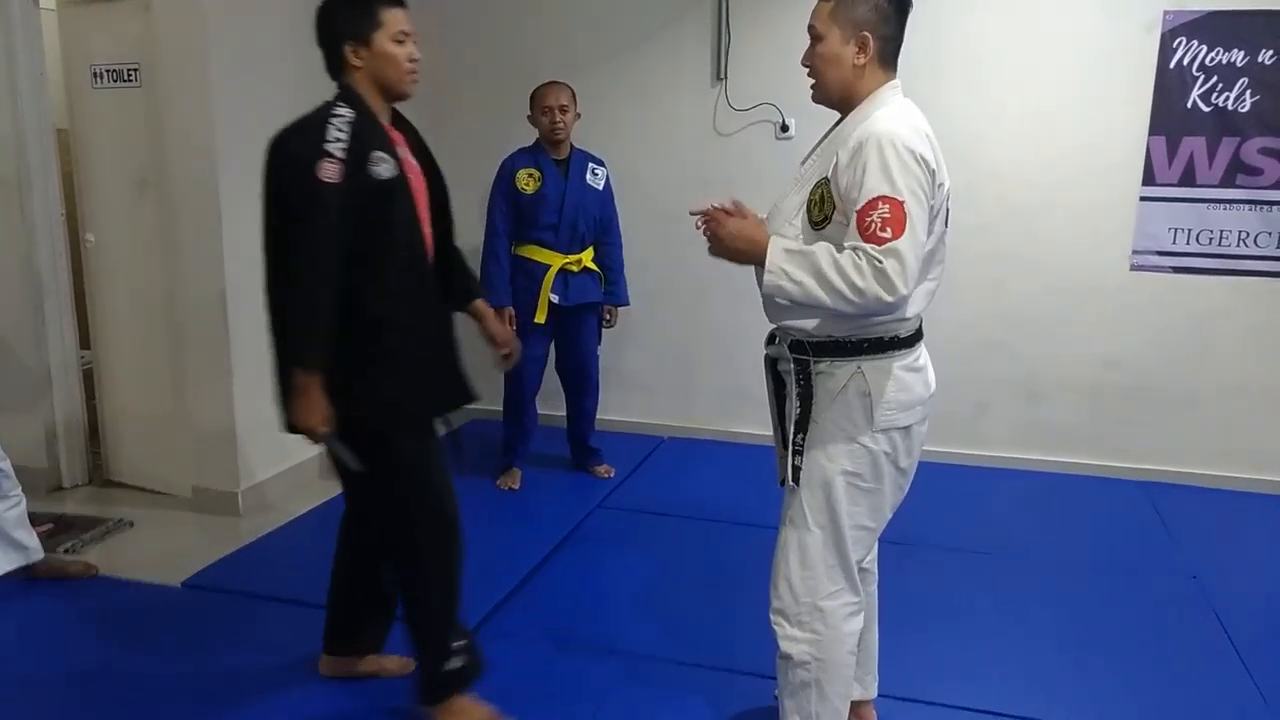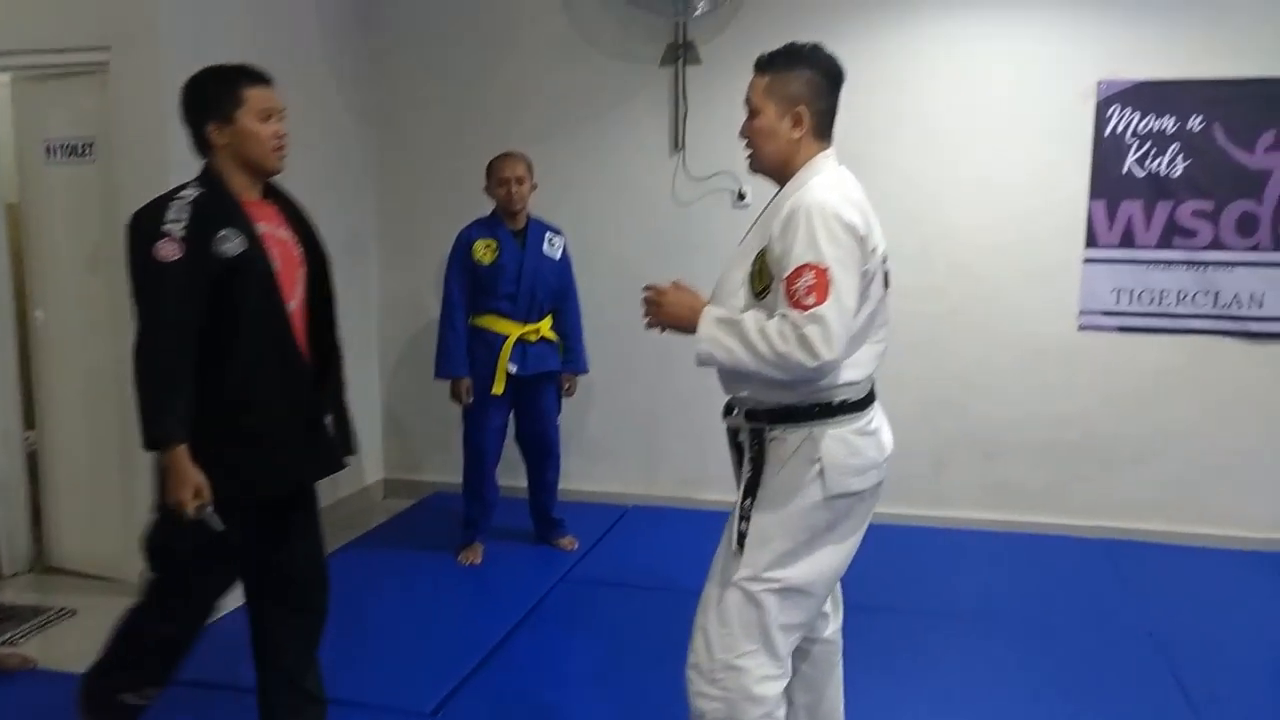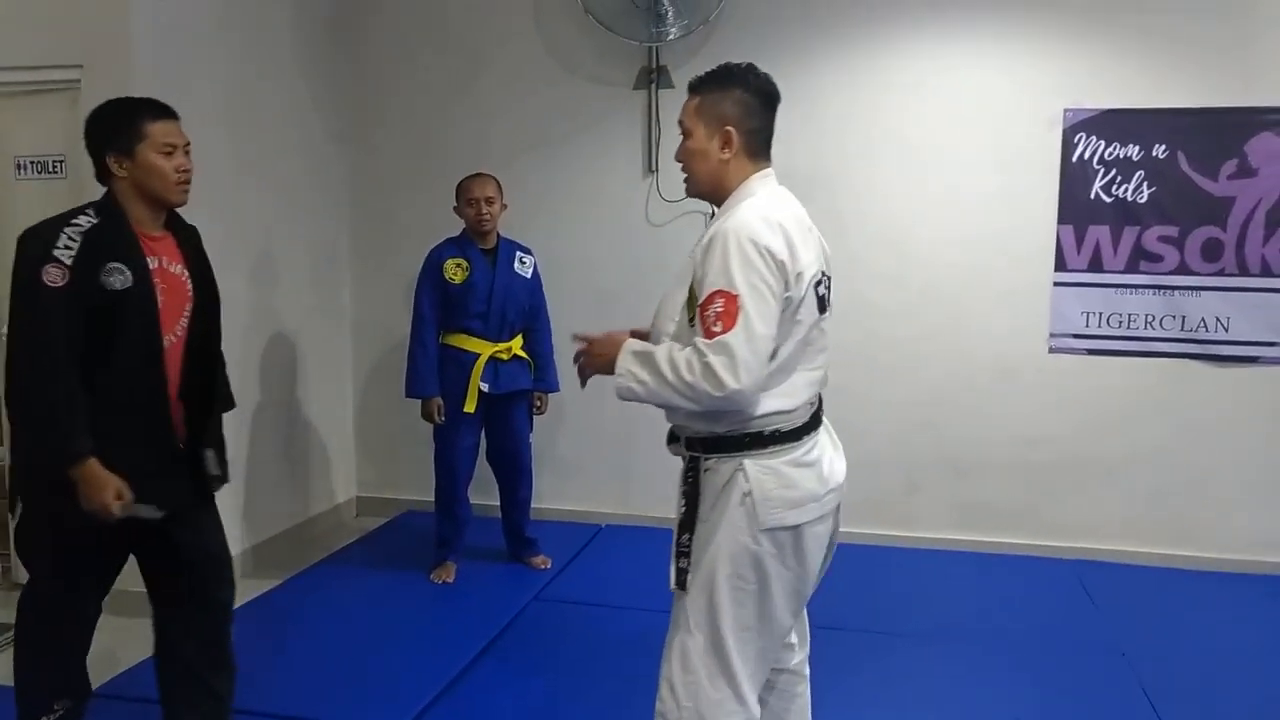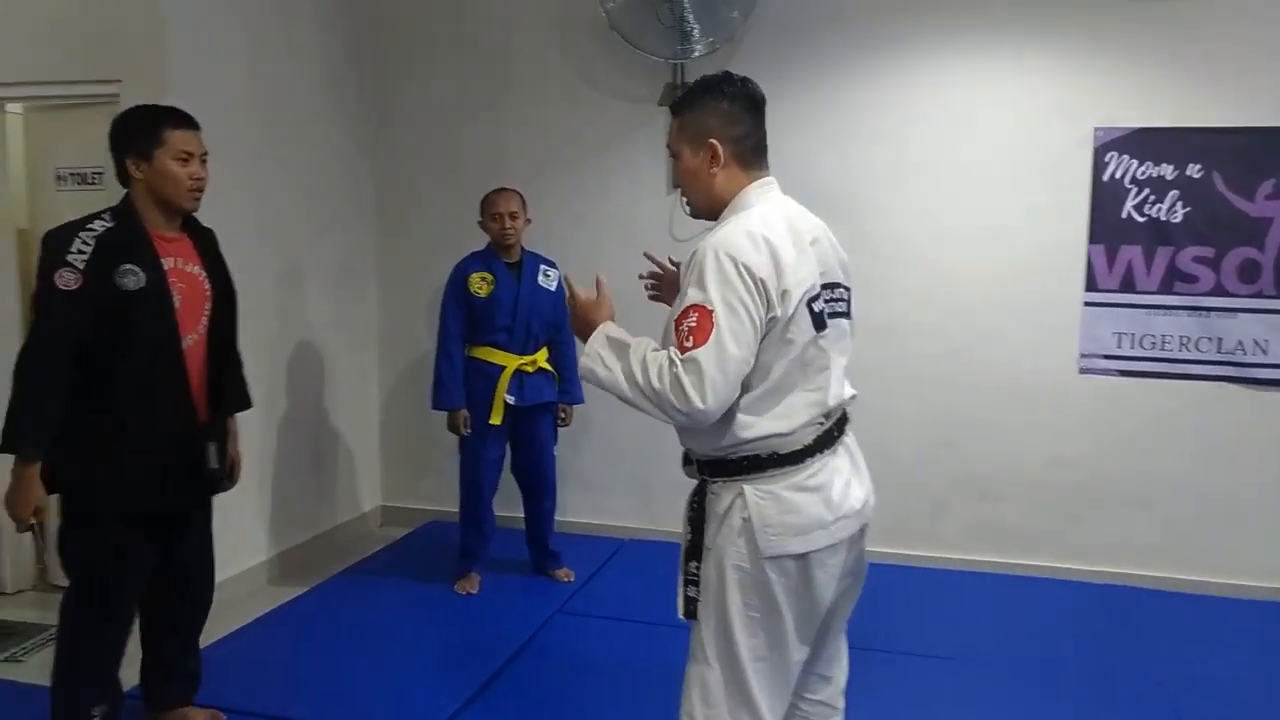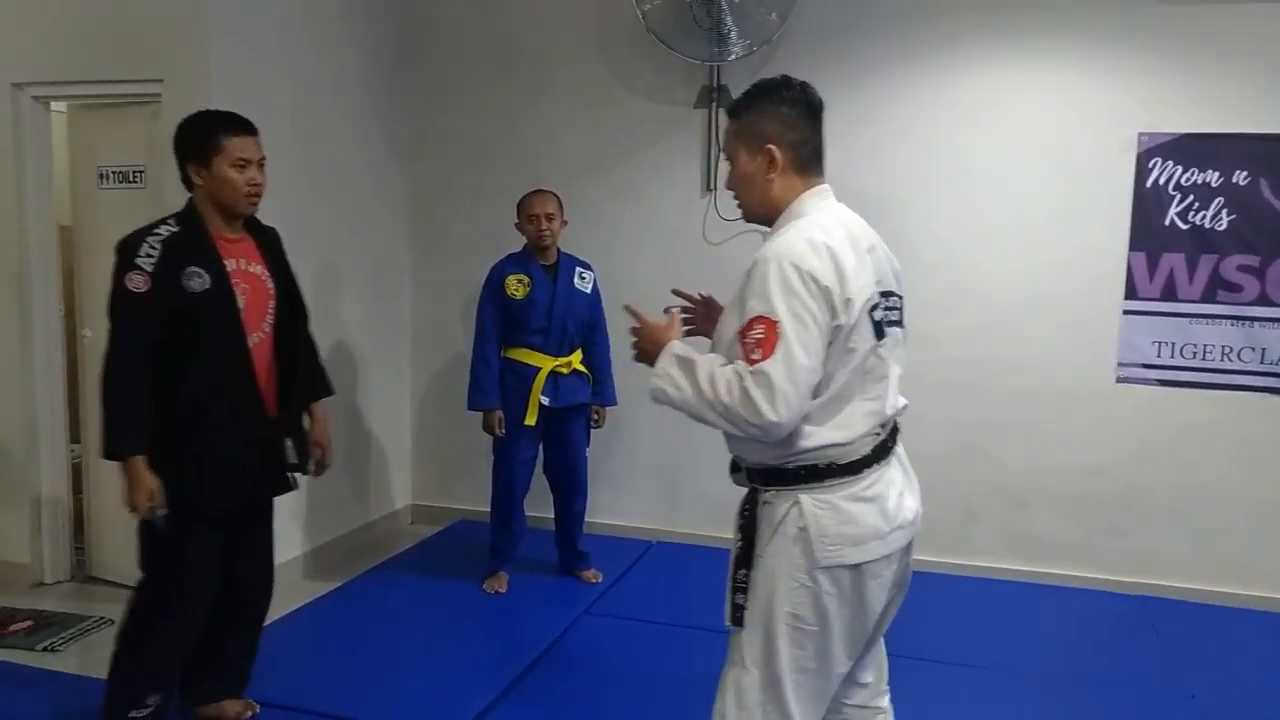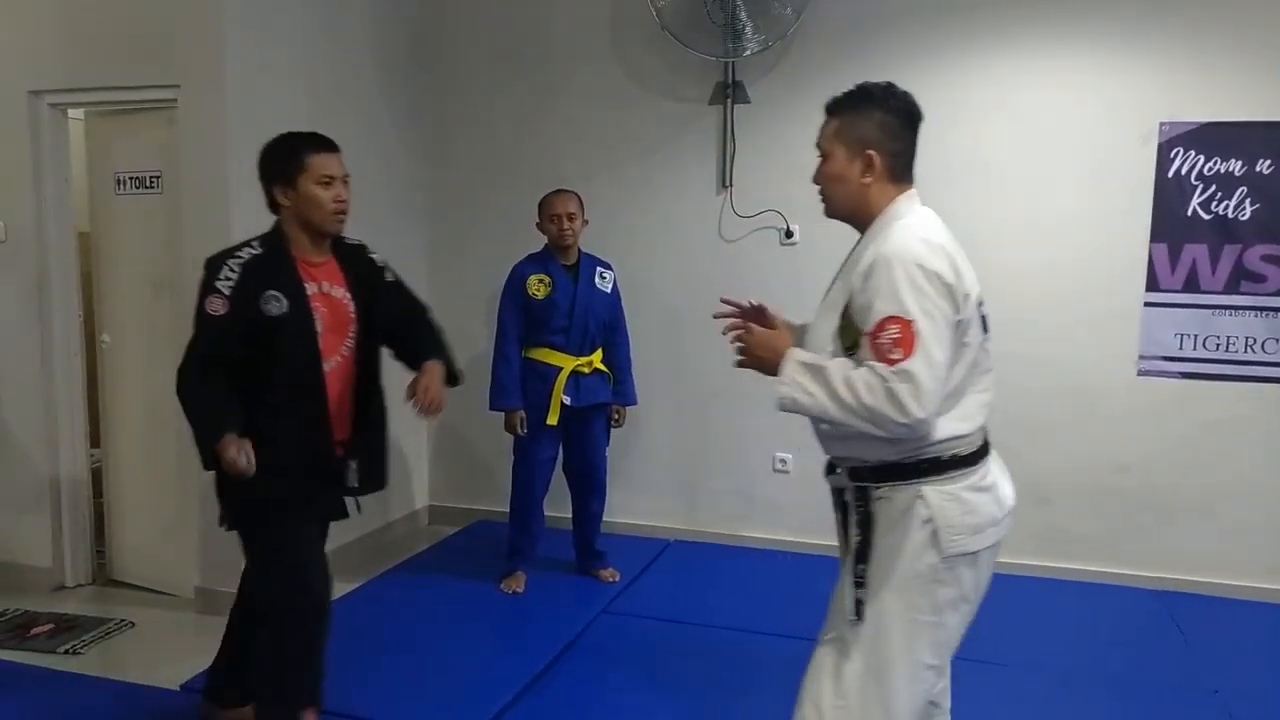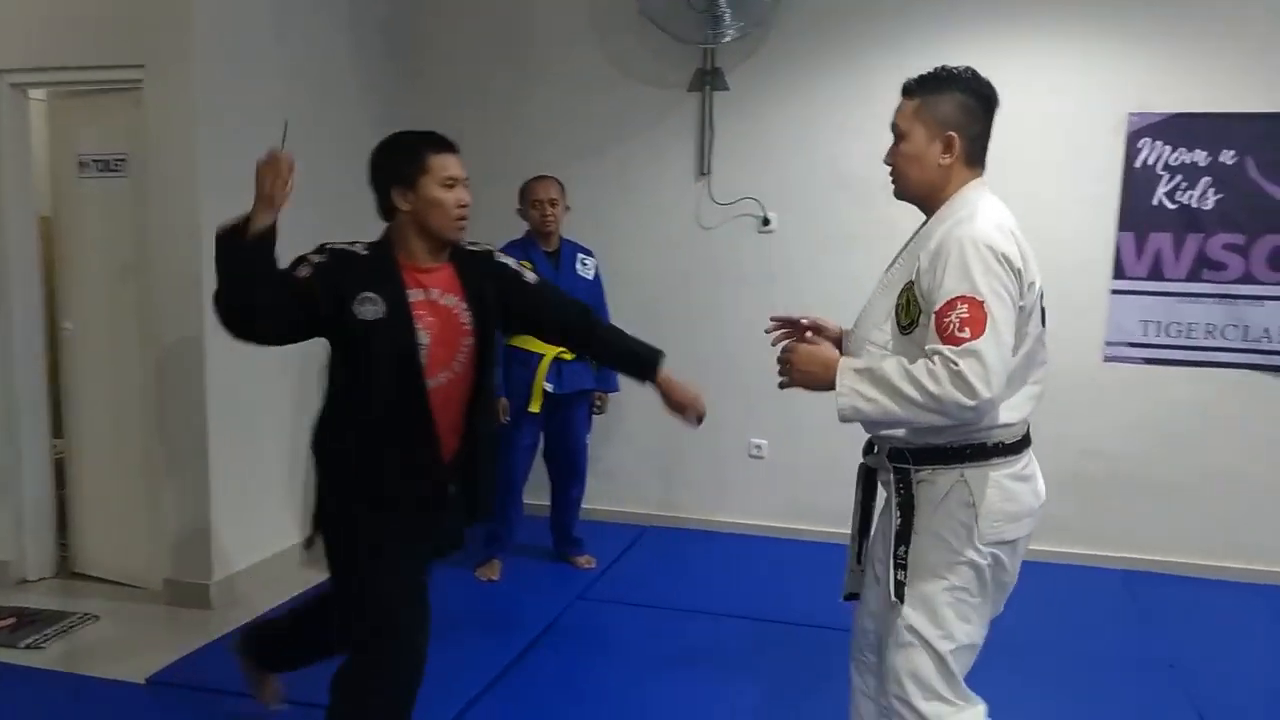
dt=0.3s
person 1, frame 1
left shoulder: (887, 137)
right shoulder: (861, 130)
left elbow: (881, 277)
left wrist: (764, 252)
right wrist: (759, 235)
left hip: (856, 386)
right hip: (841, 377)
left knee: (814, 580)
right knee: (843, 560)
person 1, frame 2
left shoulder: (817, 207)
right shoulder: (812, 198)
left elbow: (812, 345)
left wrist: (702, 322)
right wrist: (714, 310)
left hip: (812, 452)
right hip: (815, 443)
left knee: (732, 650)
right knee: (804, 625)
person 1, frame 3
left shoulder: (741, 232)
right shoulder: (782, 217)
left elbow: (724, 375)
left wrist: (624, 359)
right wrist: (655, 341)
left hip: (753, 483)
right hip: (789, 467)
right knee: (774, 657)
person 1, frame 4
left shoulder: (731, 248)
right shoulder: (812, 232)
left elbow: (696, 394)
left wrist: (601, 335)
right wrist: (695, 303)
left hip: (769, 508)
right hip: (829, 486)
person 1, frame 5
left shoulder: (791, 256)
right shoulder: (860, 239)
left elbow: (765, 405)
left wrist: (670, 356)
right wrist: (734, 328)
left hip: (820, 516)
right hip: (876, 496)
person 1, frame 6
left shoulder: (902, 256)
right shoulder: (894, 242)
left elbow: (904, 401)
left wrist: (789, 365)
right wrist: (792, 337)
left hip: (926, 512)
right hip: (913, 501)
person 1, frame 7
left shoulder: (973, 240)
right shoulder: (946, 231)
left elbow: (967, 383)
left wrist: (839, 376)
right wrist: (844, 342)
left hip: (961, 494)
right hip: (929, 484)
right knee: (881, 654)
person 2, frame 1
left shoulder: (396, 133)
right shoulder: (327, 140)
left elbow: (427, 242)
right elbow: (304, 270)
left wrist: (478, 306)
right wrist: (306, 380)
left hip: (394, 360)
right hip: (363, 372)
left knee: (379, 515)
right knee: (424, 524)
left ankle: (349, 645)
person 2, frame 2
left shoulder: (285, 213)
right shoulder: (177, 221)
right elbow: (162, 352)
left wrist: (323, 426)
right wrist: (175, 456)
left hip: (287, 446)
right hip: (218, 456)
left knee: (298, 590)
right knee: (184, 595)
person 2, frame 3
left shoulder: (185, 241)
right shoulder: (64, 246)
left wrist: (205, 440)
right wrist: (83, 467)
left hip: (169, 460)
right hip: (86, 471)
left knee: (204, 591)
right knee: (61, 609)
person 2, frame 4
left shoulder: (201, 243)
right shoulder: (87, 248)
left wrist: (228, 426)
left hip: (187, 456)
right hip: (113, 464)
left knee: (187, 587)
right knee: (103, 601)
person 2, frame 5
left shoulder: (265, 242)
right shoulder: (158, 252)
left elbow: (292, 334)
right elbow: (129, 364)
left wrist: (313, 410)
right wrist: (134, 461)
left hip: (256, 451)
right hip: (191, 460)
left knee: (247, 586)
right knee: (175, 593)
person 2, frame 6
left shoulder: (359, 262)
right shoulder: (242, 272)
left elbow: (408, 319)
right elbow: (201, 368)
left wrist: (432, 362)
right wrist: (222, 434)
left hip: (331, 465)
right hip: (270, 469)
left knee: (273, 585)
right knee: (300, 596)
person 2, frame 7
left shoulder: (484, 272)
right shoulder: (347, 272)
left elbow: (566, 319)
right elbow: (249, 313)
left wrist: (656, 372)
right wrist: (260, 223)
left hip: (440, 487)
right hip: (370, 490)
left knee: (365, 603)
right knee: (392, 634)
left ankle: (267, 647)
person 3, frame 1
left shoulder: (595, 170)
right shoulder: (515, 168)
left elbow: (609, 238)
right elbow: (497, 238)
left wrist: (612, 294)
right wrist: (499, 297)
left hip: (581, 290)
right hip: (529, 289)
left knee: (583, 378)
right knee: (522, 381)
left ankle: (586, 453)
right ankle: (512, 462)
person 3, frame 2
left shoulder: (552, 239)
right shoulder: (472, 238)
left elbow: (567, 307)
right elbow: (455, 309)
left wrist: (572, 364)
right wrist: (457, 370)
left hip: (540, 360)
right hip: (488, 359)
left knee: (544, 447)
right knee: (482, 450)
left ankle: (549, 525)
right ankle: (474, 535)
person 3, frame 3
left shoulder: (522, 259)
right shoulder: (442, 258)
left elbow: (538, 325)
right elbow: (425, 328)
left wrist: (543, 382)
right wrist: (428, 389)
left hip: (512, 378)
right hip: (459, 377)
left knee: (516, 466)
right knee: (453, 469)
left ankle: (522, 545)
right ankle: (447, 554)
person 3, frame 4
left shoulder: (546, 272)
right shoulder: (467, 271)
left elbow: (563, 338)
right elbow: (451, 341)
left wrist: (568, 394)
right wrist: (453, 401)
left hip: (537, 390)
right hip: (484, 389)
left knee: (541, 478)
right knee: (478, 481)
left ankle: (546, 557)
right ankle: (470, 565)
person 3, frame 5
left shoulder: (582, 274)
right shoulder: (504, 273)
left elbow: (597, 340)
right elbow: (487, 343)
left wrist: (601, 395)
right wrist: (489, 402)
left hip: (570, 391)
right hip: (519, 391)
left knee: (572, 480)
right knee: (510, 481)
left ankle: (574, 558)
right ankle: (499, 565)
person 3, frame 6
left shoulder: (602, 274)
right shoulder: (525, 273)
left elbow: (617, 339)
right elbow: (508, 342)
left wrist: (621, 395)
right wrist: (511, 401)
left hip: (591, 391)
right hip: (540, 390)
left knee: (591, 479)
right knee: (530, 479)
left ankle: (591, 557)
right ankle: (517, 563)
person 3, frame 7
left shoulder: (584, 260)
right shoulder: (507, 259)
left elbow: (599, 326)
left wrist: (603, 381)
right wrist: (495, 389)
left hip: (573, 379)
right hip: (522, 379)
left knee: (571, 466)
right knee: (511, 467)
left ankle: (568, 543)
right ankle: (494, 551)
